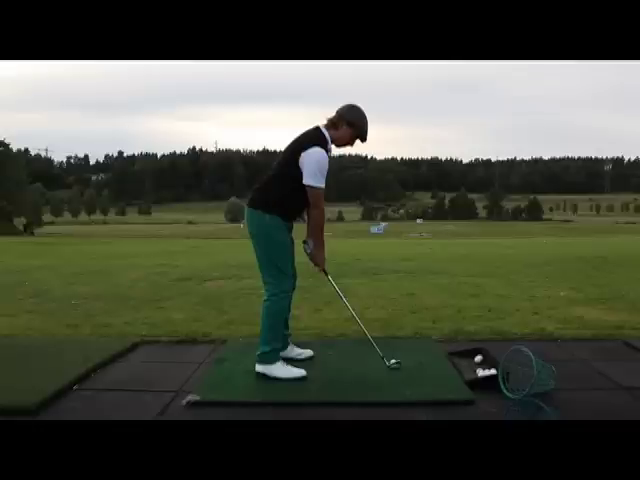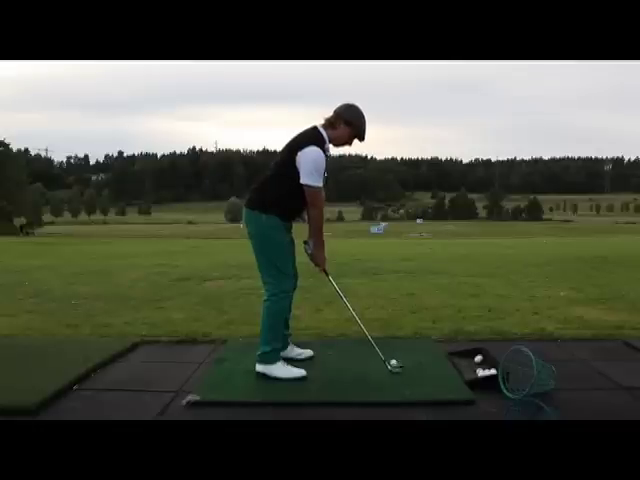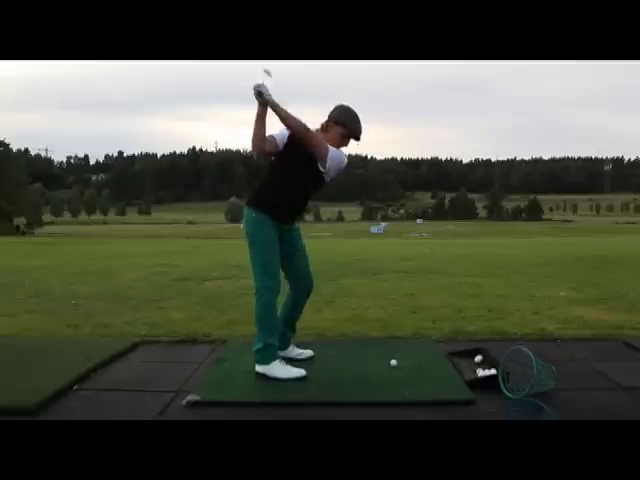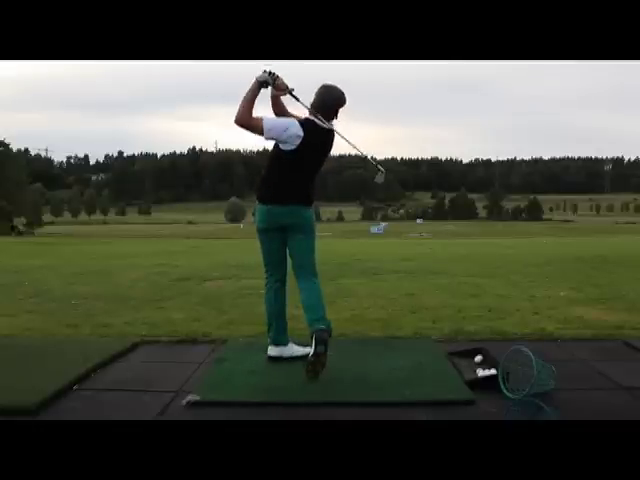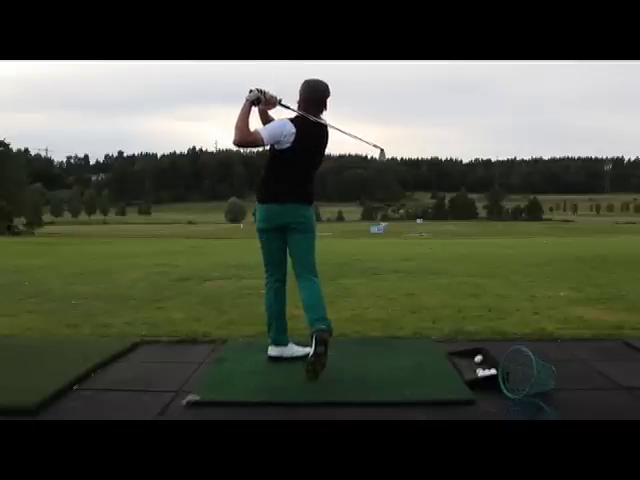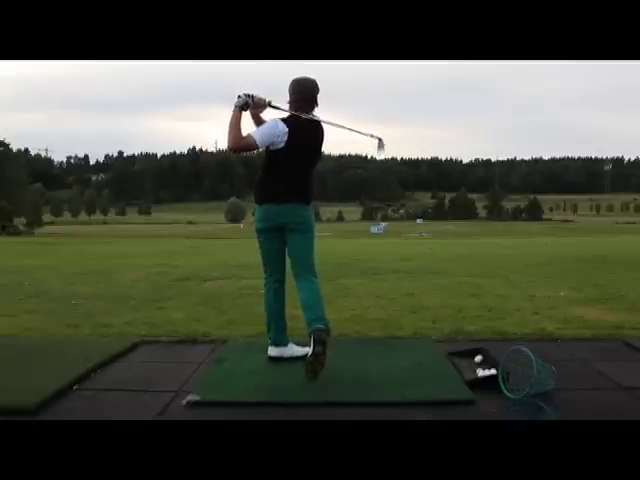
dt=0.7s
person 1, frame 1
left shoulder: (315, 141)
right shoulder: (317, 151)
left elbow: (311, 201)
right elbow: (317, 206)
left wrist: (310, 238)
right wrist: (319, 249)
left hip: (275, 217)
right hip: (267, 217)
left knee: (287, 282)
right knee: (279, 287)
left ankle: (281, 344)
right ankle: (267, 359)
person 1, frame 2
left shoulder: (316, 144)
right shoulder: (313, 149)
left elbow: (315, 200)
right elbow: (314, 205)
left wrist: (312, 240)
right wrist: (319, 248)
left hip: (275, 217)
right hip: (264, 217)
left knee: (288, 282)
right knee: (279, 286)
left ankle: (280, 344)
right ankle: (268, 358)
person 1, frame 3
left shoulder: (337, 160)
right shoulder: (292, 134)
left elbow: (306, 140)
right elbow: (260, 147)
left wrist: (271, 102)
right wrist: (261, 107)
left hip: (287, 221)
right hip: (261, 215)
left knee: (303, 284)
right knee: (268, 284)
left ankle: (281, 341)
right ankle: (266, 357)
person 1, frame 4
left shoulder: (296, 130)
right shoulder: (328, 135)
left elbow: (242, 119)
left wrist: (258, 84)
right wrist: (276, 94)
left hip: (269, 210)
right hip: (300, 212)
left knee: (275, 279)
right knee: (307, 276)
left ankle: (278, 342)
right ankle: (319, 329)
person 1, frame 5
left shoulder: (288, 127)
right shoulder: (321, 132)
left elbow: (241, 139)
left wrist: (249, 103)
right wrist: (265, 112)
left hip: (270, 209)
right hip: (300, 210)
left knee: (275, 278)
right knee: (307, 275)
left ankle: (278, 343)
right ankle: (320, 328)
person 1, frame 6
left shoulder: (281, 127)
right shoulder: (317, 130)
left elbow: (235, 144)
left wrist: (238, 109)
right wrist: (256, 116)
left hip: (268, 210)
right hip: (299, 211)
left knee: (274, 278)
right knee: (306, 275)
left ankle: (278, 343)
right ankle: (318, 328)
